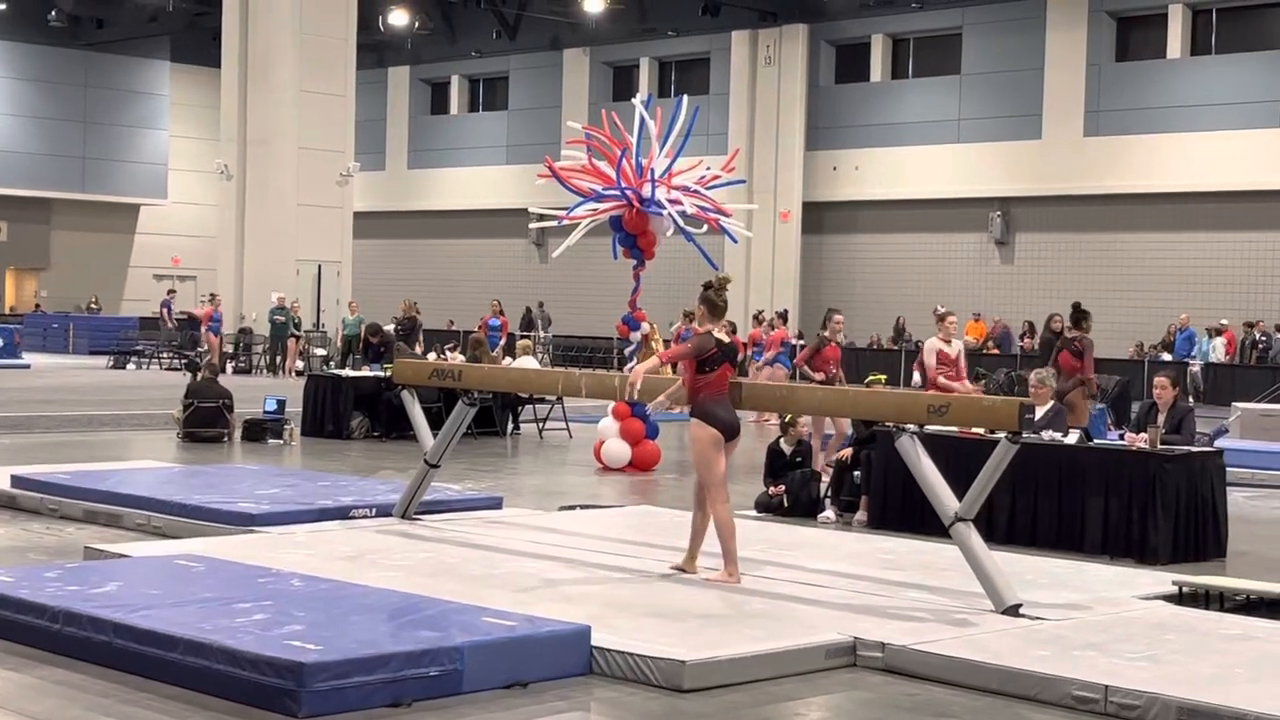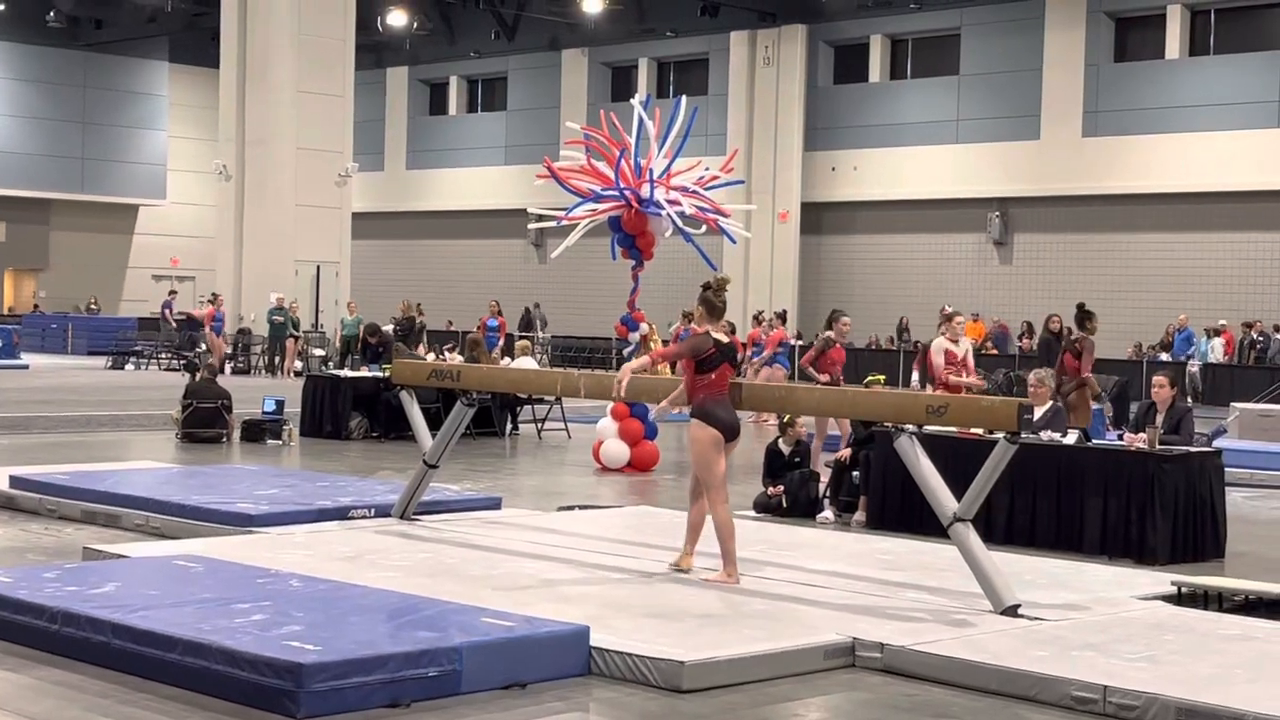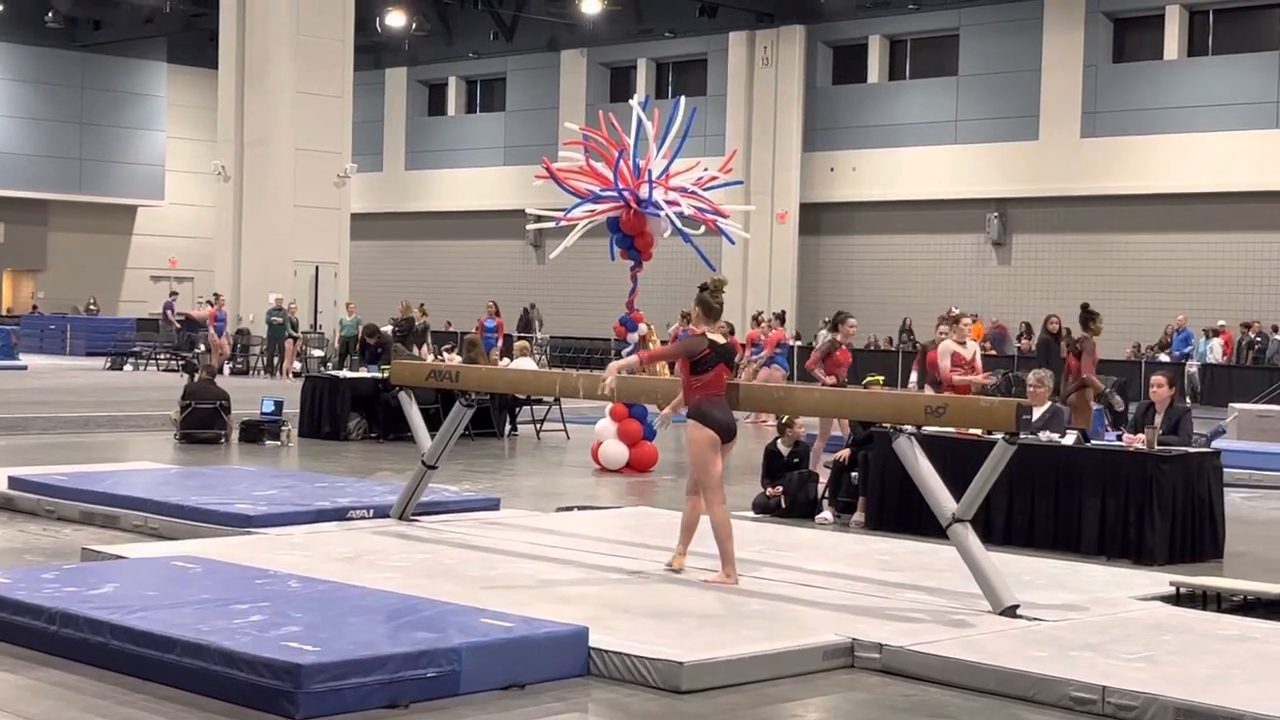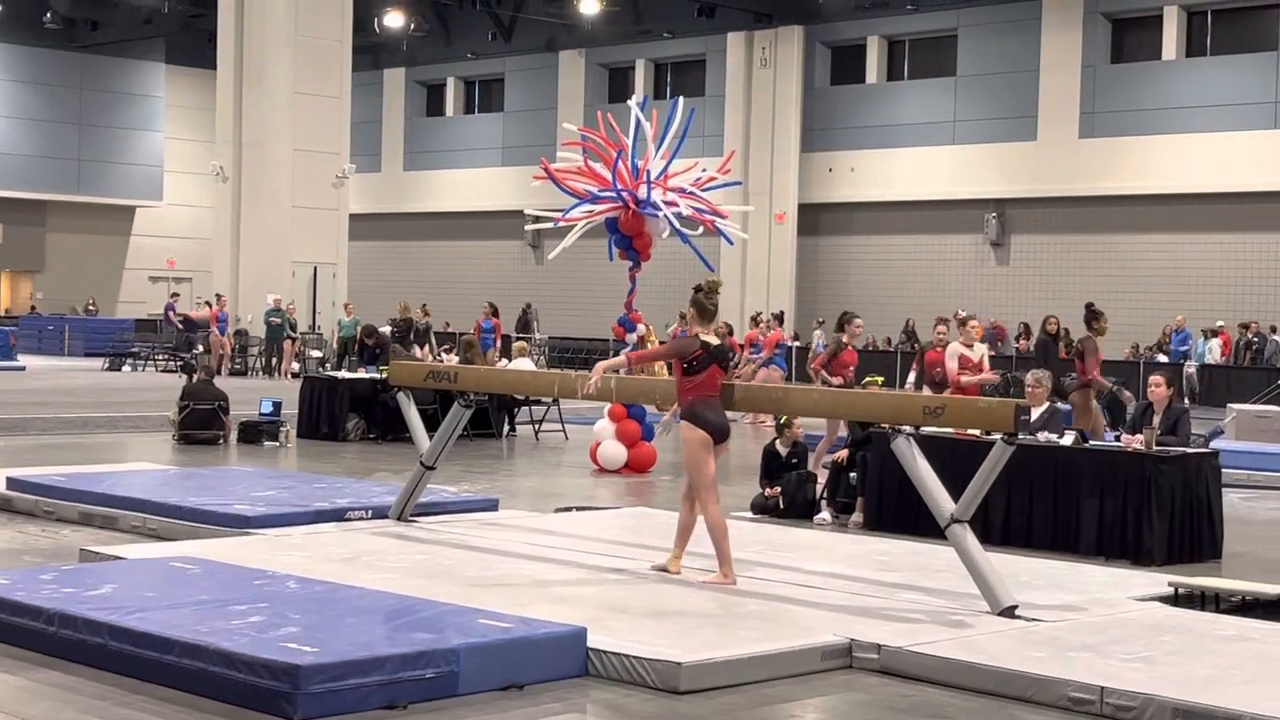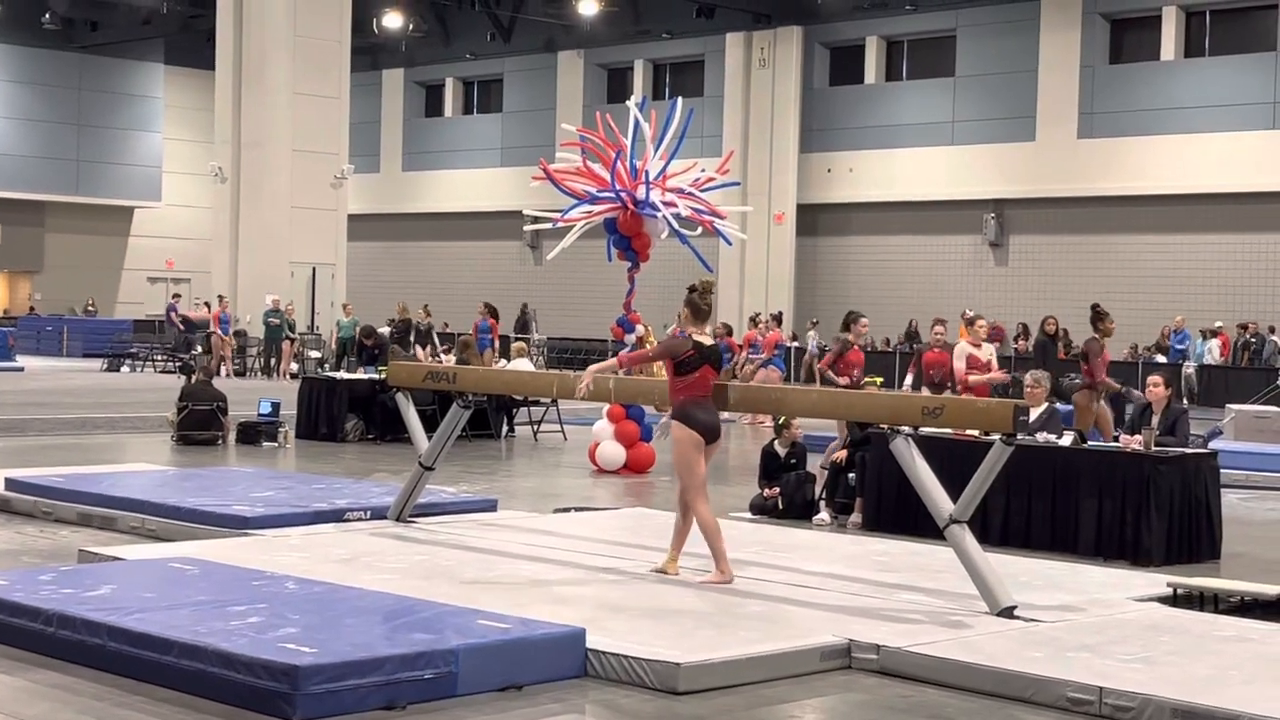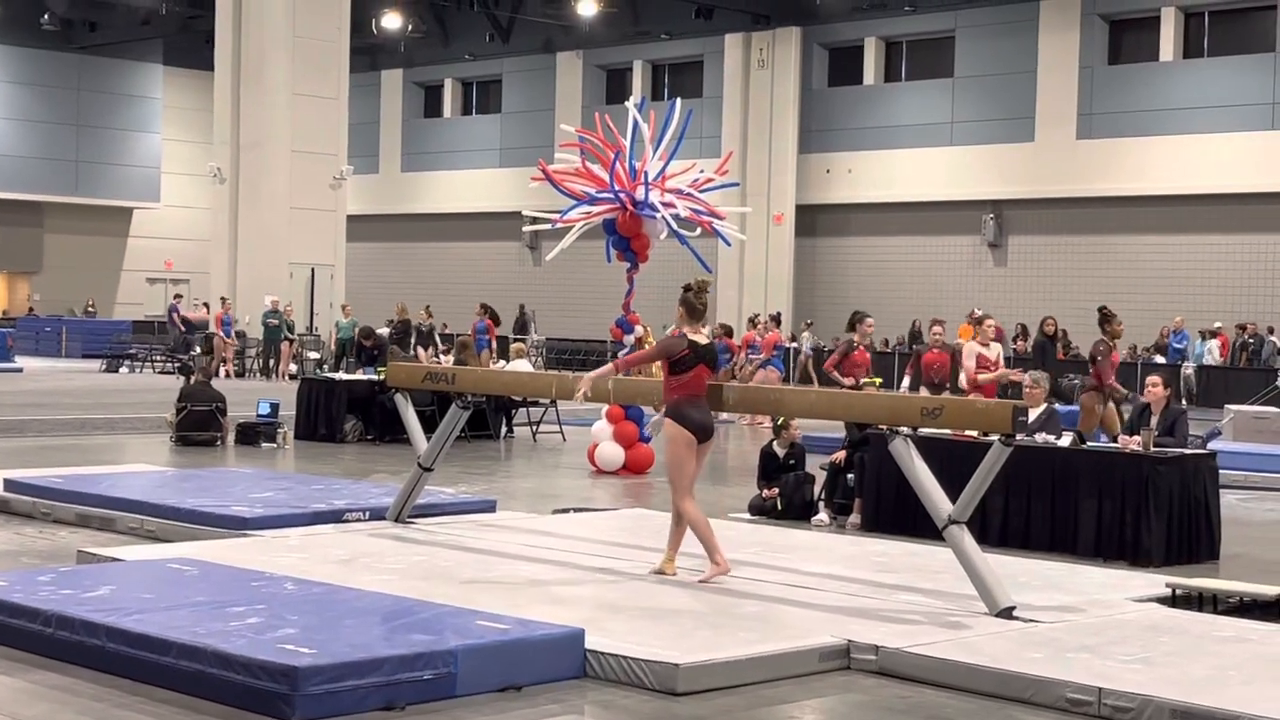
dt=0.1s
person 1, frame 1
left shoulder: (704, 341)
right shoulder: (729, 345)
left elbow: (674, 354)
left wrist: (642, 367)
right wrist: (664, 398)
left hip: (708, 420)
right hip: (729, 418)
left knee: (717, 498)
right knee: (703, 491)
left ankle: (731, 570)
right ankle: (690, 558)
person 1, frame 2
left shoulder: (701, 341)
right shoulder: (729, 346)
left elbow: (668, 353)
left wrist: (632, 366)
right wrist: (668, 403)
left hip: (707, 420)
right hip: (729, 419)
left knee: (717, 498)
right knee: (698, 489)
left ankle: (730, 570)
right ankle: (686, 556)
person 1, frame 3
left shoulder: (697, 342)
right shoulder: (727, 347)
left elbow: (657, 354)
left wrist: (618, 365)
right wrist: (671, 409)
left hip: (705, 421)
right hip: (726, 420)
left knee: (714, 499)
right knee: (695, 490)
left ankle: (729, 571)
right ankle: (679, 555)
person 1, frame 4
left shoulder: (689, 344)
right shoulder: (722, 349)
left elbow: (648, 354)
left wrist: (606, 364)
right wrist: (673, 413)
left hip: (697, 422)
right hip: (719, 422)
left knee: (708, 500)
right knee: (690, 494)
left ankle: (726, 571)
right ankle: (674, 558)
person 1, frame 5
left shoulder: (681, 343)
right shoulder: (716, 350)
left elbow: (638, 357)
left wrist: (596, 368)
right wrist: (671, 417)
left hip: (689, 422)
right hip: (711, 421)
left knee: (697, 499)
right knee: (687, 495)
left ankle: (723, 567)
right ankle: (672, 560)
person 1, frame 6
left shoulder: (677, 343)
right shoulder: (711, 348)
left elbow: (635, 359)
left wrist: (593, 375)
right wrist: (664, 413)
left hip: (682, 421)
right hip: (704, 420)
left knee: (683, 498)
right knee: (680, 495)
left ankle: (718, 560)
right ankle: (669, 560)
